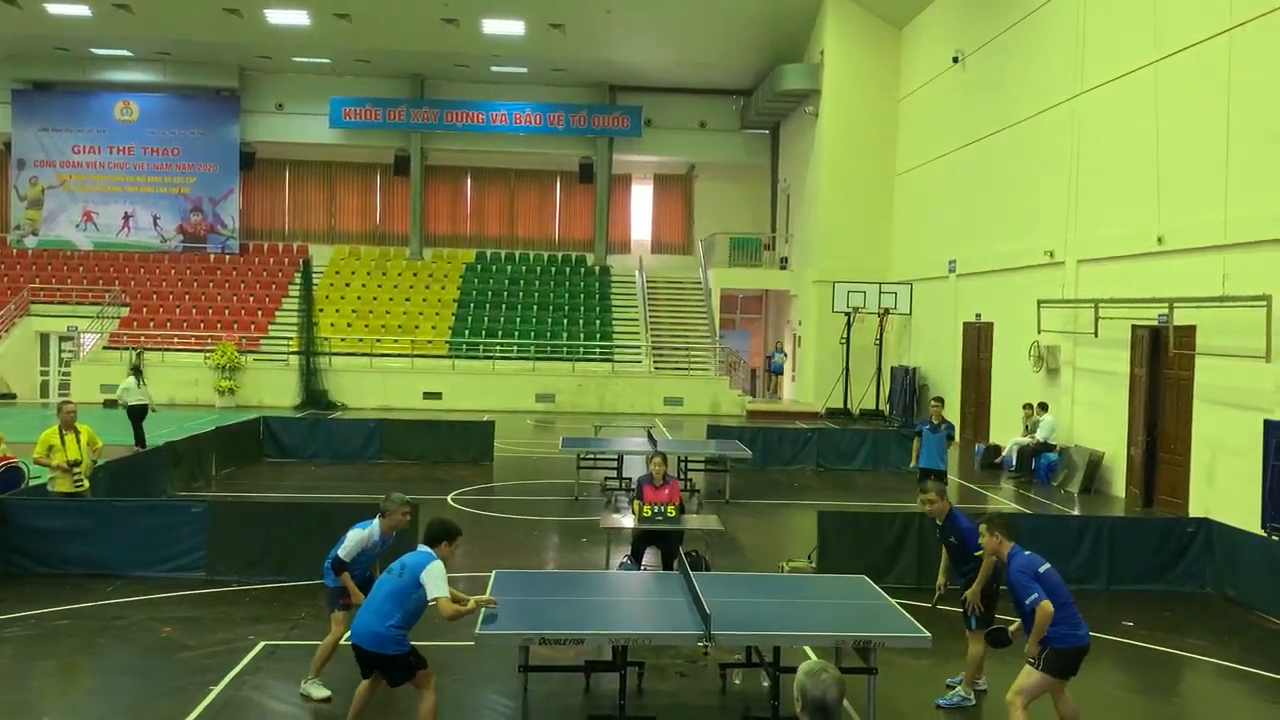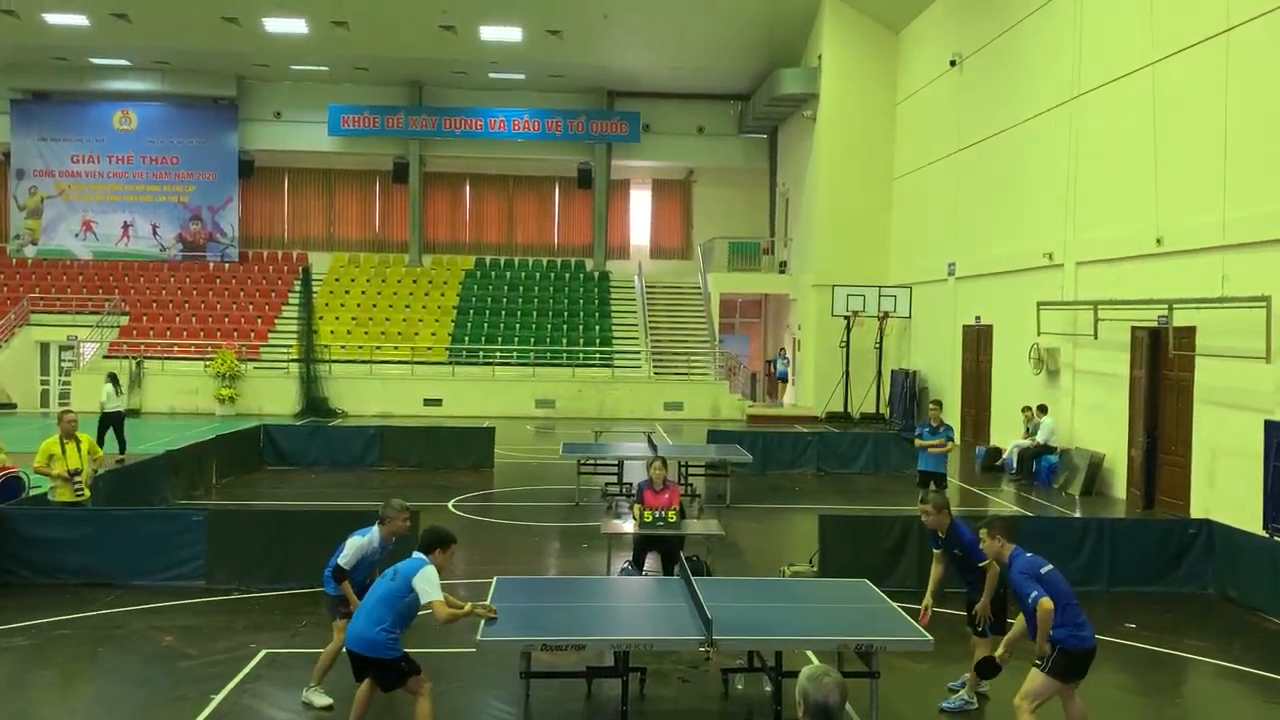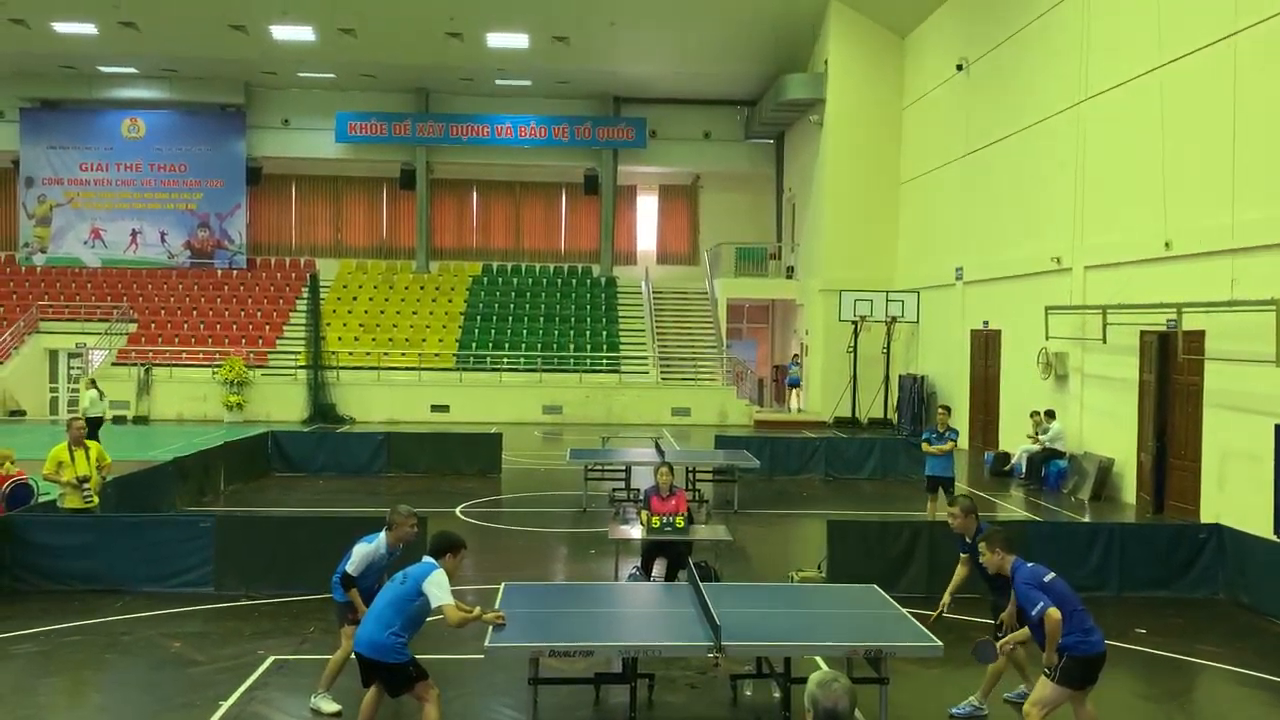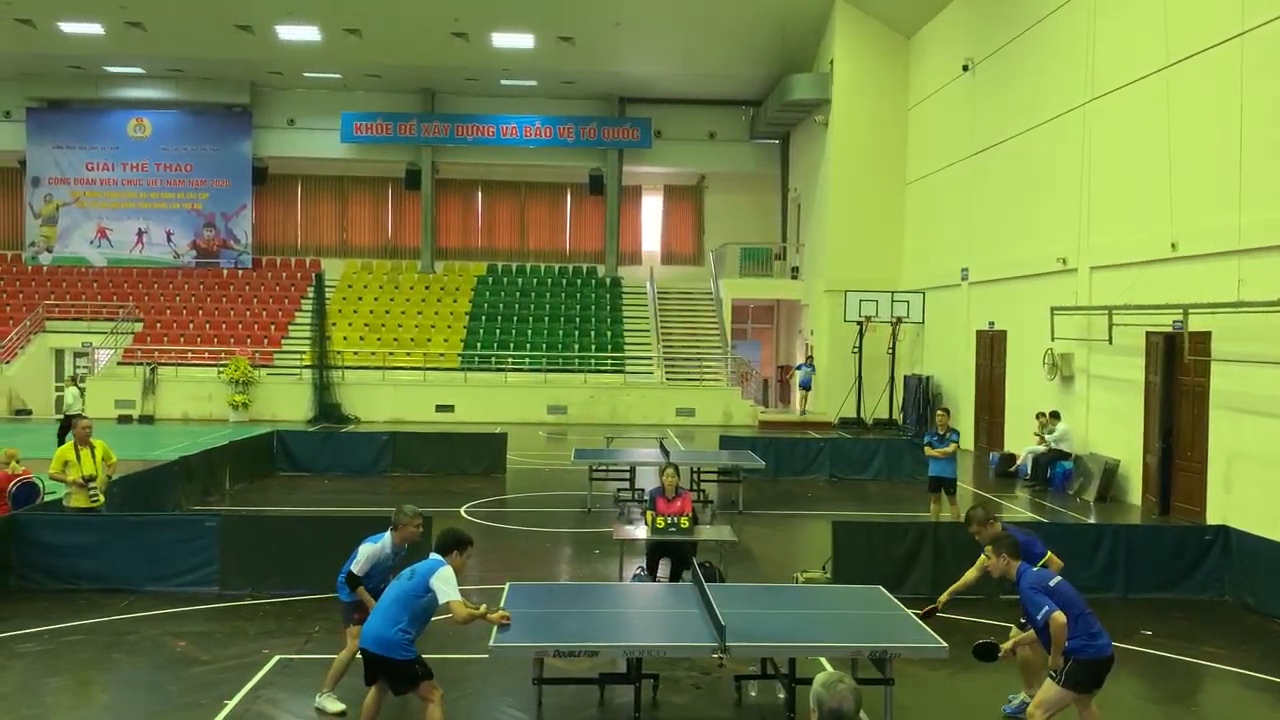
dt=0.5s
person 1, frame 1
left shoulder: (962, 525)
right shoulder: (939, 519)
left elbow: (989, 557)
left wrist: (976, 589)
right wrist: (942, 574)
left hip: (981, 584)
right hip: (968, 581)
left knee: (975, 635)
right knee: (974, 632)
left ankle: (965, 692)
right ankle: (976, 678)
person 1, frame 2
left shoulder: (966, 536)
right shoulder: (936, 532)
left elbow: (993, 569)
right elbow: (939, 561)
left wrist: (985, 602)
right wrist: (929, 595)
left hip: (990, 590)
right hip: (973, 588)
left knee: (982, 640)
right knee: (975, 635)
left ankle: (968, 696)
right ankle: (975, 679)
person 1, frame 3
right shoulder: (964, 536)
right elbow: (964, 565)
left wrist: (1011, 610)
right wrist: (949, 593)
left hip: (1013, 597)
right hip: (999, 595)
left ankle: (979, 702)
right ankle: (1029, 688)
person 1, frame 4
left shoulder: (1021, 540)
right shoulder: (995, 540)
left elbow: (1057, 564)
right elbow: (977, 569)
right wrist: (949, 592)
left knee: (1018, 638)
left ankle: (1029, 696)
right ankle: (1038, 690)
person 2, frame 1
left shoulder: (389, 533)
right shoulder: (362, 533)
right elbow: (338, 565)
left wrist: (375, 581)
right wrist: (355, 593)
left hip: (361, 576)
right hip: (338, 579)
right knee: (339, 630)
right ankle: (310, 681)
person 2, frame 2
left shoulder: (389, 539)
right shoulder: (361, 540)
right elbow: (338, 573)
right wrist: (354, 602)
left hip: (361, 584)
right hip: (339, 587)
right knee: (341, 639)
right ankle: (312, 689)
person 2, frame 3
left shoulder: (396, 545)
right shoulder: (368, 547)
right elbow: (347, 580)
right wrist: (361, 609)
left hip: (369, 591)
right hip: (347, 594)
right knee: (349, 645)
right ankle: (320, 696)
person 2, frame 4
left shoulder: (401, 545)
right shoulder: (374, 547)
right elbow: (352, 579)
right wrist: (371, 605)
left hip: (375, 590)
right hip: (354, 593)
right knee: (354, 645)
right ankle: (324, 695)
person 3, frame 1
left shoulder: (1017, 569)
right shoulder: (1025, 559)
left elbow: (1046, 609)
left wrist: (1032, 643)
right wrist: (1018, 627)
left hip: (1060, 644)
right hip: (1075, 639)
left knee: (1015, 701)
right knee: (1057, 689)
person 3, frame 2
left shoulder: (1019, 570)
right shoulder: (1028, 561)
left elbow: (1046, 607)
right elbow: (1029, 615)
left wrist: (1041, 643)
right wrist: (1005, 645)
left hip: (1065, 645)
right hip: (1083, 642)
right knee: (1067, 695)
person 3, frame 3
left shoulder: (1022, 581)
right shoulder: (1032, 570)
left elbow: (1054, 617)
left wrist: (1050, 654)
right wrist: (1012, 638)
left hip: (1076, 652)
right hip: (1093, 647)
right knee: (1079, 702)
person 3, frame 4
left shoulder: (1028, 585)
right shoulder: (1037, 574)
left elbow: (1059, 621)
left wrist: (1055, 657)
right wrist: (1016, 642)
left hip: (1083, 655)
right hip: (1100, 650)
right knee: (1083, 703)
person 4, frame 1
left shoulder: (411, 558)
right shoulder: (433, 564)
left elbow: (440, 591)
right elbow: (448, 612)
left wrist: (472, 600)
right wrist: (470, 609)
left hip: (359, 633)
right hip: (385, 639)
left knee: (375, 677)
right knee: (427, 685)
person 4, frame 2
left shoulder: (407, 566)
right shoulder: (425, 569)
left elbow: (438, 597)
right elbow: (443, 615)
left wrist: (473, 609)
right wrist: (466, 612)
left hip: (354, 638)
right hip: (378, 644)
left knee: (373, 680)
right knee: (423, 690)
person 4, frame 3
left shoulder: (416, 570)
right shoulder: (435, 573)
left elbow: (448, 602)
right elbow: (454, 619)
left wrist: (483, 617)
right wrist: (475, 616)
left hip: (363, 642)
right hip: (387, 647)
left knee: (379, 686)
right knee: (430, 696)
person 4, frame 4
left shoulder: (422, 567)
right shoulder: (442, 570)
left elbow: (456, 602)
right elbow: (461, 616)
left wrist: (489, 617)
right wrist: (481, 613)
left hip: (369, 639)
right hip: (393, 644)
left knee: (380, 687)
right knee: (433, 697)
